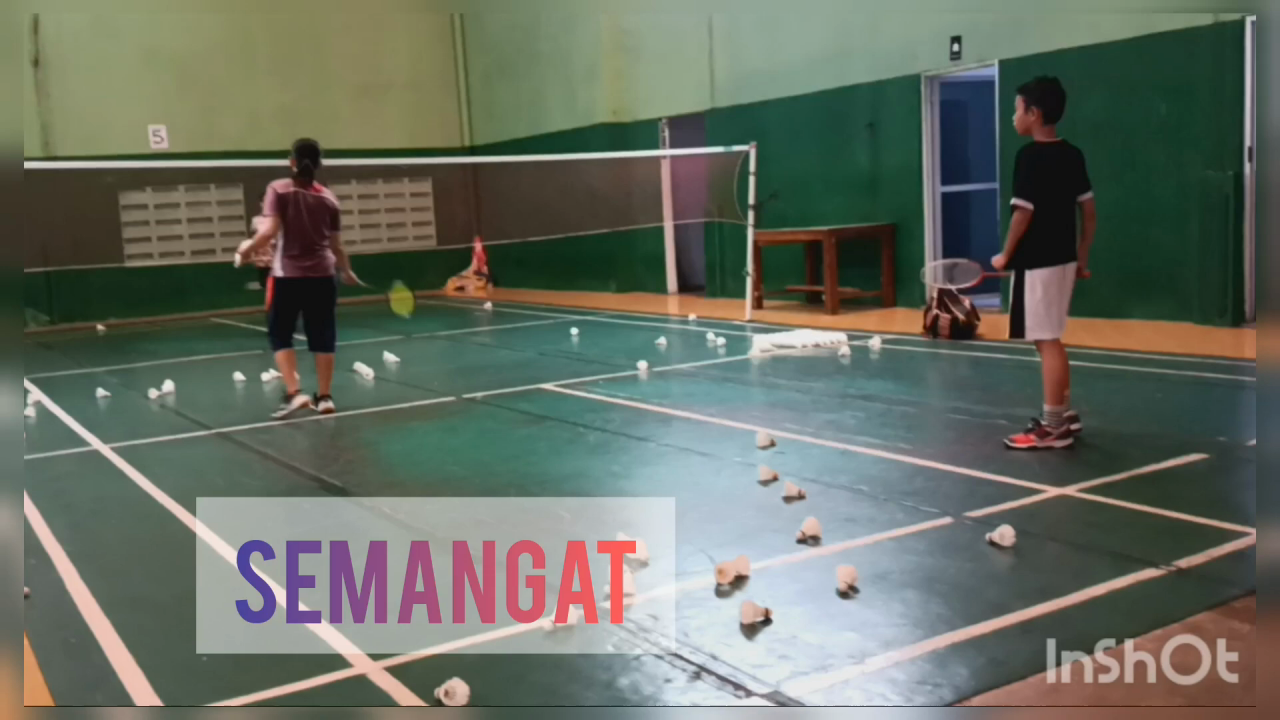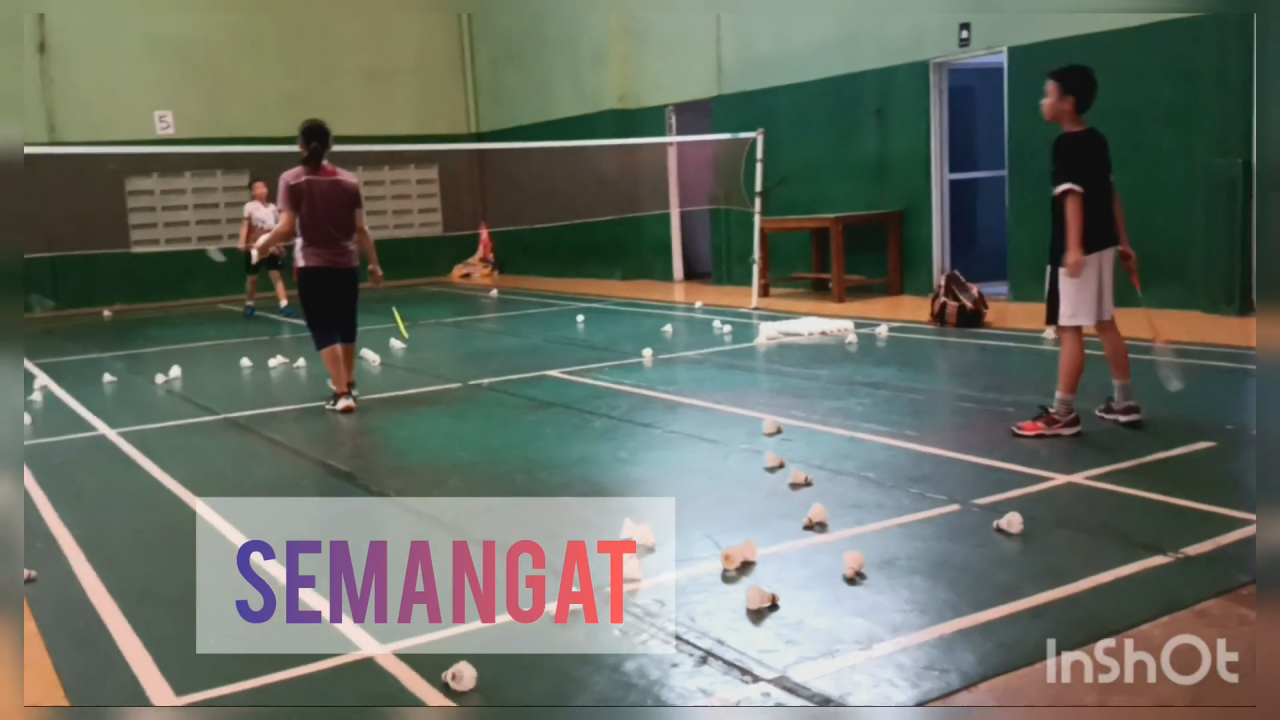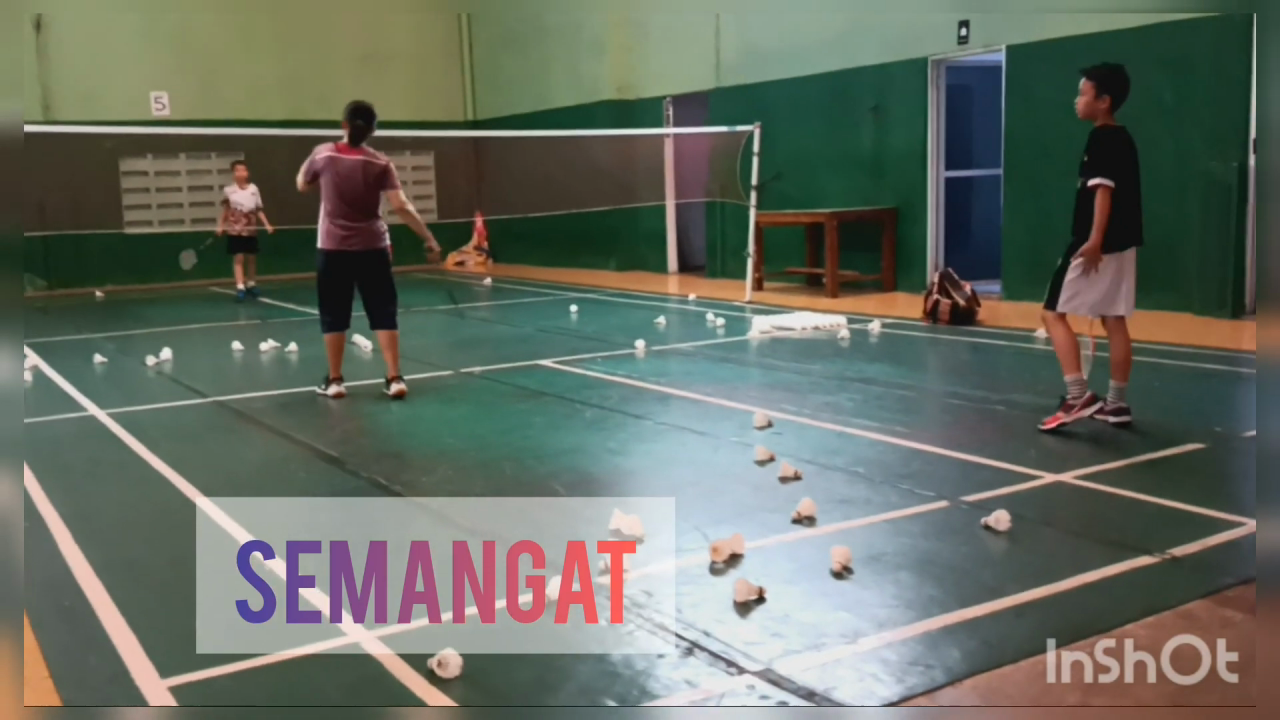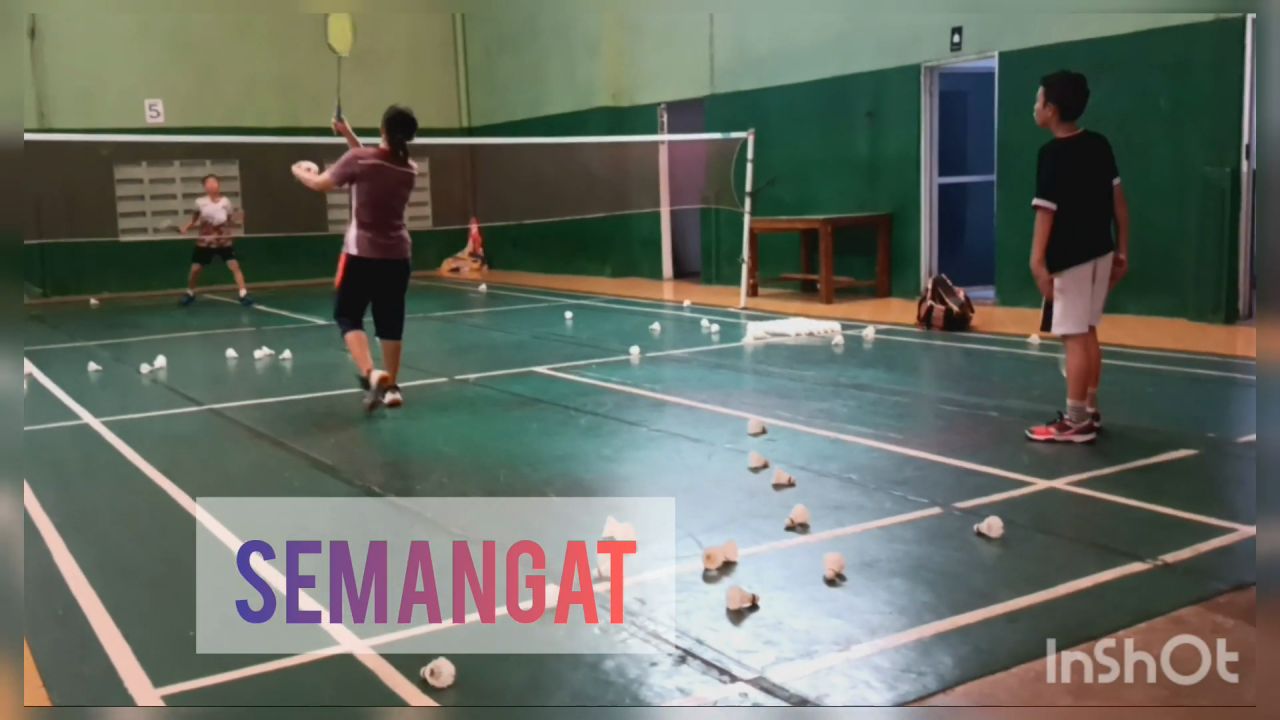
dt=0.7s
person 1, frame 1
left shoulder: (1030, 156)
right shoulder: (1073, 155)
left elbow: (1023, 213)
right elbow: (1088, 212)
left wrist: (1005, 255)
right wrist: (1081, 258)
left hip: (1037, 261)
right hip: (1063, 258)
left knee: (1046, 341)
right knee: (1048, 339)
left ankle: (1053, 427)
right ankle: (1064, 412)
person 1, frame 2
left shoulder: (1067, 144)
right shoulder: (1097, 140)
left elbow: (1073, 196)
right elbow: (1111, 195)
left wrist: (1073, 246)
right wrist: (1124, 242)
left hip: (1083, 248)
right hip: (1103, 244)
left knee: (1069, 329)
right knee: (1105, 323)
left ankle: (1062, 414)
right ankle: (1124, 401)
person 1, frame 3
left shoulder: (1101, 138)
right shoulder: (1123, 139)
left elbow: (1103, 190)
left wrist: (1094, 240)
left hip: (1100, 246)
right hip: (1123, 244)
left knee: (1055, 315)
right knee: (1114, 322)
left ankle: (1079, 397)
right ankle: (1117, 403)
person 1, frame 4
left shoulder: (1052, 153)
right shoulder: (1099, 144)
left elbow: (1046, 211)
right elbow: (1118, 199)
left wrist: (1037, 261)
right wrist: (1121, 249)
left hip: (1071, 257)
right hip: (1100, 251)
left knee: (1073, 337)
right knee: (1087, 331)
left ankle: (1076, 421)
right ankle: (1089, 409)
person 2, frame 1
left shoulder: (278, 189)
right shoulder: (329, 198)
left elbow: (269, 231)
right elbow: (335, 245)
left wrist: (247, 248)
right wrist: (347, 271)
left hip: (288, 275)
right hip: (323, 276)
left knee: (280, 334)
right knee: (322, 336)
left ankle: (293, 393)
right ankle: (325, 396)
person 2, frame 2
left shoulder: (291, 180)
right shoulder: (348, 180)
left elbow: (287, 228)
right elbow: (361, 228)
left wrist: (264, 244)
right wrist: (374, 264)
left hip: (312, 265)
right hip: (346, 264)
left knee: (325, 330)
right knee: (346, 327)
left ankle: (342, 395)
right ankle: (347, 384)
person 2, frame 3
left shoulder: (322, 154)
right shoulder: (380, 164)
left elbow: (302, 185)
right elbow: (400, 206)
left wrist: (305, 167)
right wrist: (429, 238)
left hip: (333, 248)
right hip: (372, 247)
left knee: (334, 316)
right knee: (382, 313)
left ankle: (334, 381)
right ankle: (394, 379)
person 2, frame 4
left shoulder: (359, 159)
right shoulder: (409, 170)
left elbow: (320, 183)
left wrist: (300, 170)
right wrist: (350, 136)
left hip: (362, 253)
right hip: (398, 255)
left knee: (348, 316)
right knee: (391, 321)
left ankle: (371, 374)
right ankle: (391, 387)
